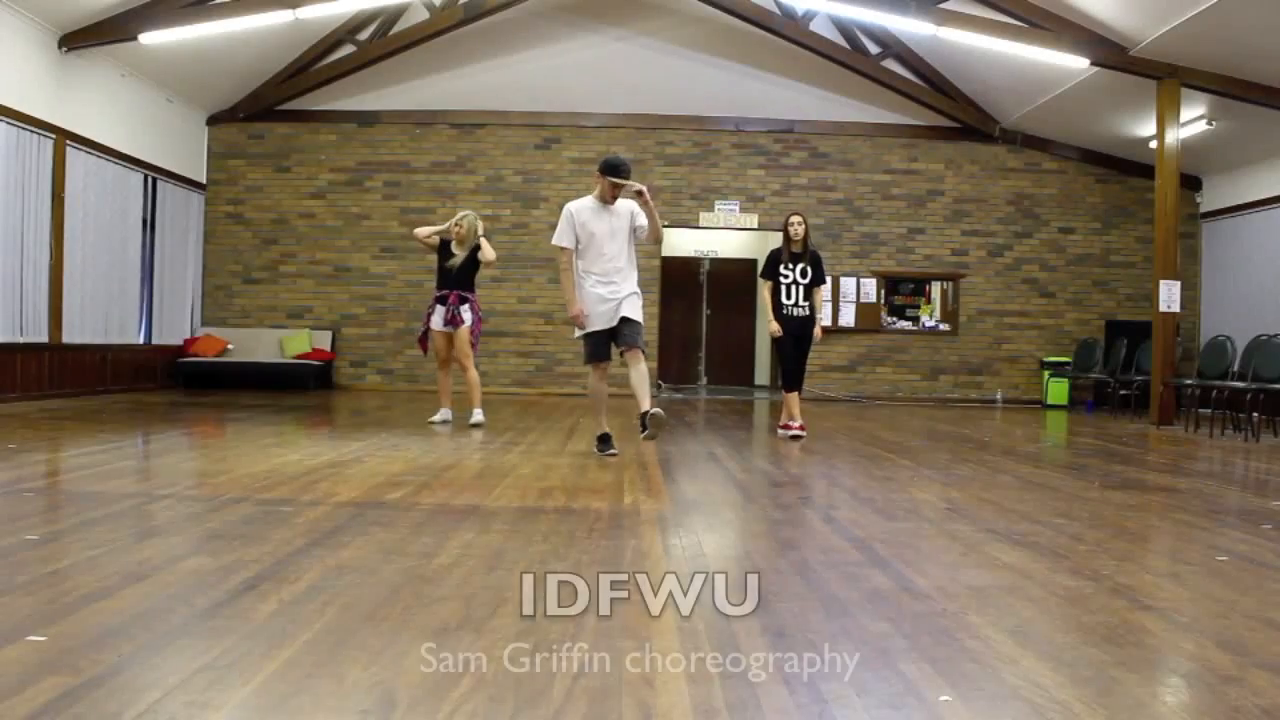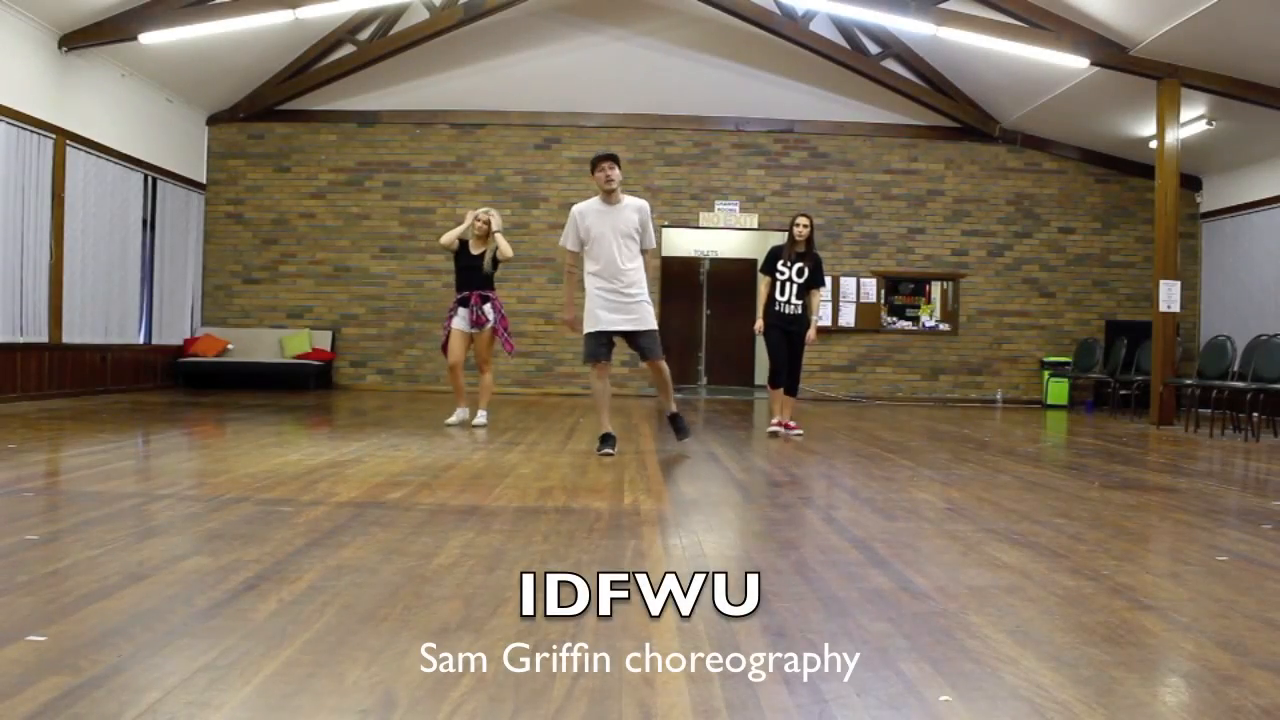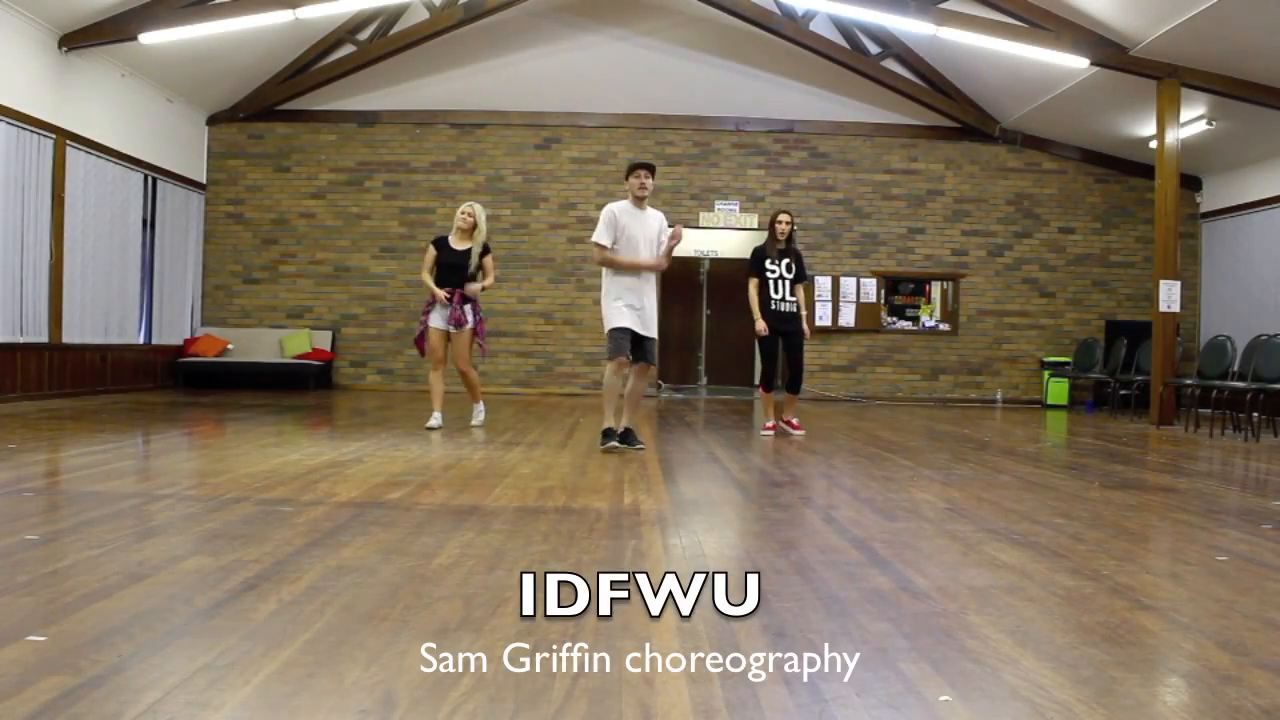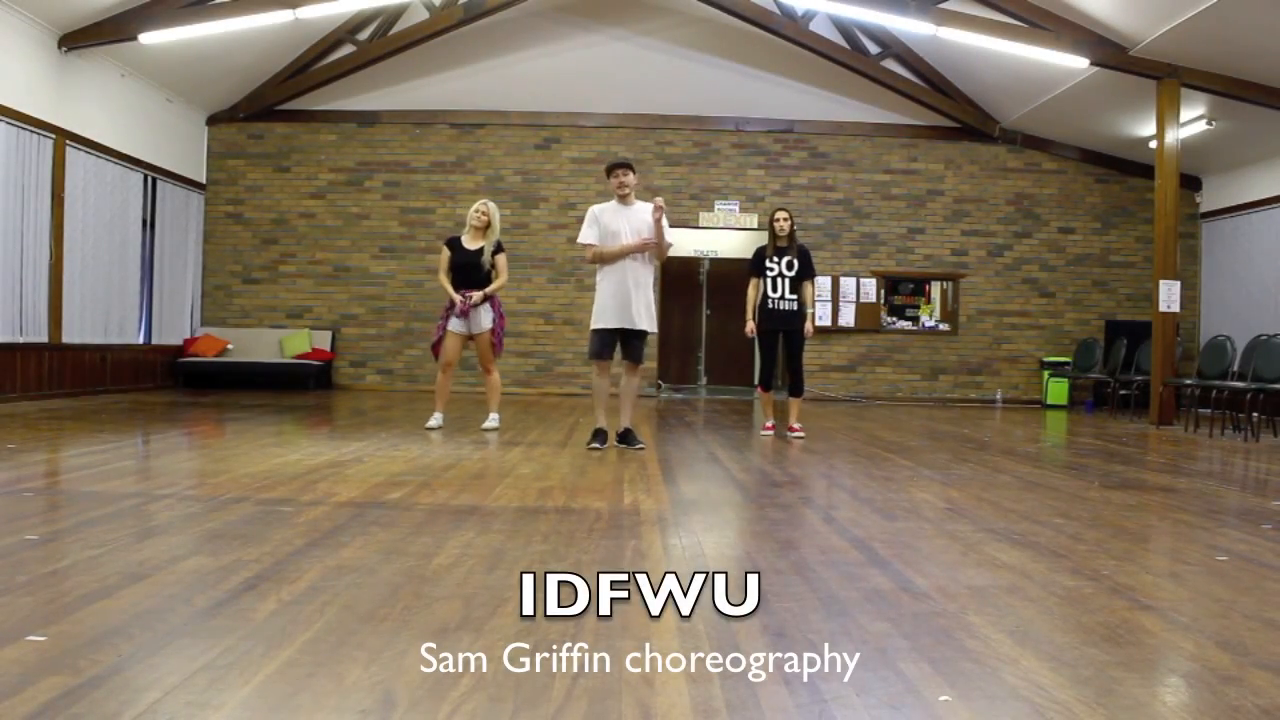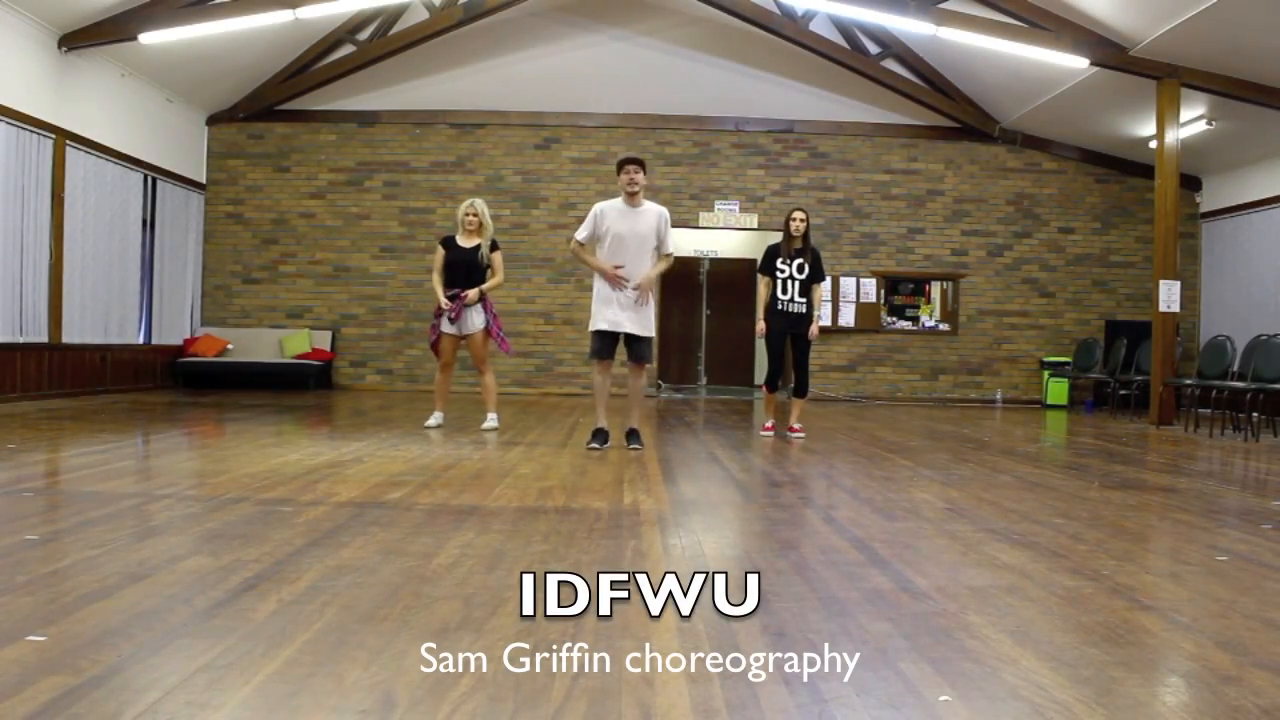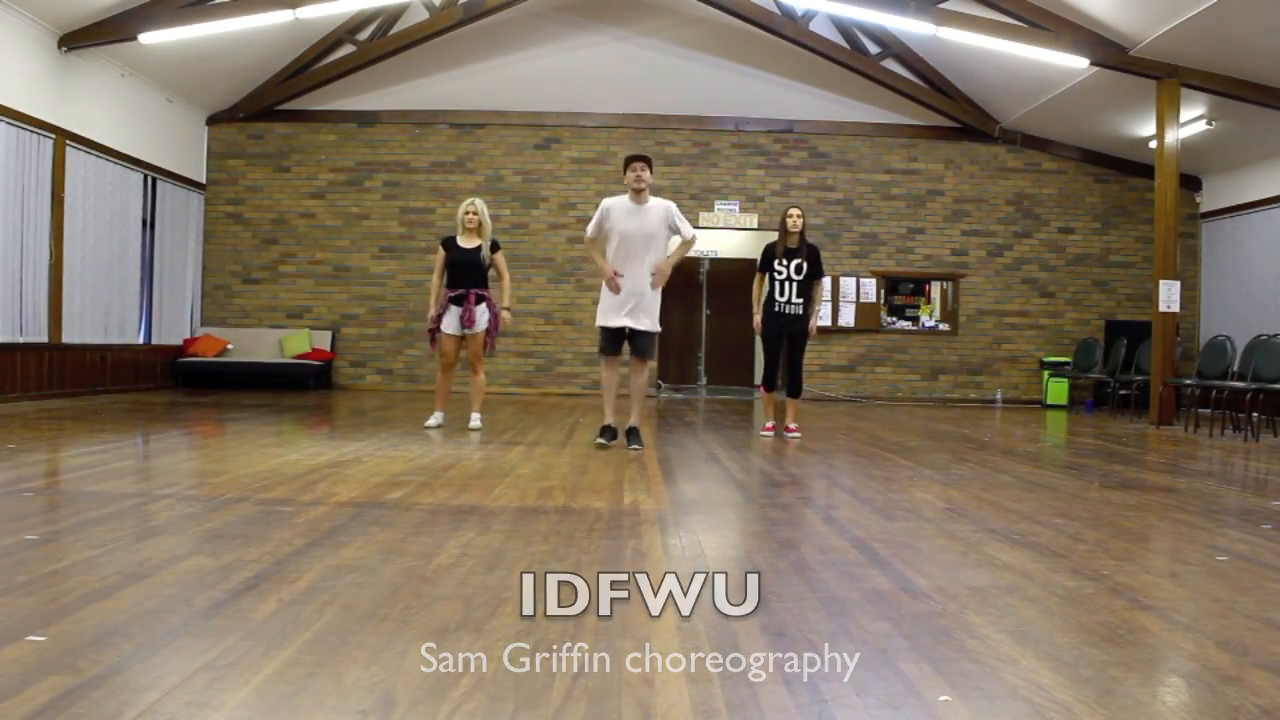
dt=0.7s
person 1, frame 1
left shoulder: (629, 208)
right shoulder: (574, 210)
left elbow: (655, 238)
right elbow: (566, 261)
left wrist: (649, 204)
right wrist: (572, 302)
left hip: (626, 297)
right hip: (593, 301)
left knee: (634, 353)
right knee: (599, 366)
left ankle: (646, 415)
right ankle: (603, 434)
person 1, frame 2
left shoulder: (640, 207)
right shoulder: (580, 212)
left elbow: (647, 254)
right elbow: (572, 262)
left wrist: (640, 289)
right wrist: (569, 305)
left hip: (636, 301)
right hip: (599, 304)
left knee: (655, 360)
right knee: (599, 366)
left ankle: (672, 411)
right ankle: (606, 433)
person 1, frame 3
left shoulder: (658, 218)
right shoulder: (613, 211)
left elbow: (660, 265)
right elbow: (600, 256)
left wrist: (670, 247)
right wrist: (641, 264)
left hip: (646, 304)
right hip: (618, 300)
left knee: (643, 366)
right knee: (618, 360)
left ankle: (626, 428)
right ankle: (608, 428)
person 1, frame 4
left shoulder: (650, 210)
right shoulder: (598, 212)
left elbow: (661, 256)
right elbow: (591, 255)
left wrist: (658, 223)
right wrist: (630, 248)
left hip: (640, 302)
right hip: (608, 301)
left knee: (633, 365)
right knee: (601, 363)
left ankle: (625, 429)
right ankle: (600, 429)
person 1, frame 5
left shoulder: (659, 214)
right shoulder: (602, 210)
left elbow: (667, 256)
right elbow: (576, 246)
left wrist: (653, 275)
right wrist: (602, 268)
left hip: (640, 304)
right hip: (607, 301)
left knee: (638, 365)
right knee: (602, 362)
left ankle: (633, 428)
right ankle: (601, 428)
person 1, frame 6
left shoulder: (666, 209)
right shoulder: (609, 207)
left elbow: (690, 238)
right elbow: (590, 240)
left wrist: (668, 264)
right wrist: (604, 268)
left hip: (646, 299)
right hip: (615, 297)
left knee: (640, 361)
right knee: (610, 359)
left ankle: (633, 426)
right ankle: (609, 424)
person 2, frame 1
left shoulder: (813, 257)
right shoulder: (776, 256)
left elbow: (817, 291)
right elbow: (767, 290)
left wrist: (818, 322)
right wrist: (771, 319)
left hip: (805, 324)
right hip: (783, 323)
left knee: (798, 372)
right knee: (788, 371)
left ankle: (785, 421)
right ankle: (797, 422)
person 2, frame 2
left shoulder: (814, 259)
right shoulder: (776, 253)
left elbow: (815, 293)
right elbow: (765, 285)
left wrist: (813, 325)
right wrist: (759, 316)
left hip: (798, 323)
right hip: (774, 320)
left knee: (793, 371)
right knee: (778, 367)
left ankle: (787, 419)
right ankle: (775, 418)
person 2, frame 3
left shoulder: (795, 255)
right shoulder: (760, 253)
left elbow: (799, 289)
right elbow: (753, 288)
left wrist: (804, 320)
right wrist: (757, 318)
left hip: (792, 321)
right hip: (769, 320)
left knee: (796, 369)
right knee: (769, 370)
left ankle: (788, 417)
right ankle: (770, 420)
person 2, frame 4
left shoulder: (801, 252)
right shoulder: (762, 253)
left elbow: (807, 286)
right elbow: (753, 287)
left wrist: (809, 318)
right wrist: (749, 318)
left hip: (794, 319)
right hip: (768, 319)
left knee: (795, 369)
right knee: (767, 369)
left ankle: (793, 423)
right ankle: (769, 420)
person 2, frame 5
left shoulder: (812, 254)
right shoulder: (773, 251)
left elbow: (816, 289)
right elbow: (763, 286)
left wrist: (815, 320)
right wrist: (760, 318)
left hip: (802, 320)
right hip: (775, 318)
left knee: (801, 370)
right knee: (775, 369)
left ankle: (794, 422)
right ankle: (769, 420)
person 2, frame 6
left shoulder: (811, 251)
right shoulder: (771, 250)
left elbow: (816, 285)
right elbow: (759, 280)
left wrist: (814, 316)
right wrist: (756, 313)
left hip: (799, 320)
right hip: (773, 318)
left knee: (795, 369)
right knee: (771, 368)
left ankle: (791, 422)
right ankle: (769, 420)
person 3, frame 1
left shoulder: (475, 250)
right shoulder: (443, 245)
left elbow: (491, 259)
right elbow: (417, 234)
left wrist: (481, 236)
right wrist: (444, 227)
left hip: (464, 308)
right hip: (440, 307)
left knee: (465, 361)
right knee: (442, 362)
left ankle: (478, 411)
right ankle: (445, 410)
person 3, frame 2
left shoulder: (494, 250)
right shoulder: (460, 245)
left elbow: (508, 255)
right elbow: (443, 242)
left wrist: (496, 231)
right wrist: (465, 224)
left hip: (486, 308)
right hip: (461, 309)
left knee: (483, 365)
right knee: (453, 363)
left ankle: (482, 412)
right ankle: (462, 409)
person 3, frame 3
left shoulder: (481, 247)
right shoulder: (440, 243)
left elbow: (491, 277)
right elbow: (425, 272)
left wrist: (480, 286)
right wrist: (434, 290)
left hip: (464, 308)
right hip: (438, 306)
left knee: (463, 365)
right knee: (436, 362)
left ankle: (478, 405)
right ankle: (437, 414)
person 3, frame 4
left shoulder: (495, 246)
right shoulder: (453, 243)
left elbow: (503, 278)
right elbow: (442, 274)
left wrist: (484, 293)
right wrist: (453, 294)
left hip: (484, 309)
right hip: (457, 308)
left knee: (488, 365)
right knee: (447, 363)
left ankle: (493, 415)
right ankle: (438, 415)
person 3, frame 5
left shoulder: (489, 244)
right shoulder: (447, 242)
left elbow: (499, 277)
right elbow: (436, 274)
left wrist: (480, 290)
right wrist: (440, 296)
left hip: (476, 309)
right hip: (449, 308)
left knee: (482, 365)
right knee: (445, 364)
left ankle: (492, 415)
right ankle: (438, 413)
person 3, frame 6
left shoulder: (490, 245)
right shoulder: (448, 243)
left elbow: (504, 276)
right elbow: (438, 275)
left wrist: (505, 307)
right wrist: (432, 305)
left hip: (479, 307)
right hip: (452, 306)
left knee: (476, 365)
right knee: (446, 364)
left ankle: (475, 415)
right ankle: (438, 413)
